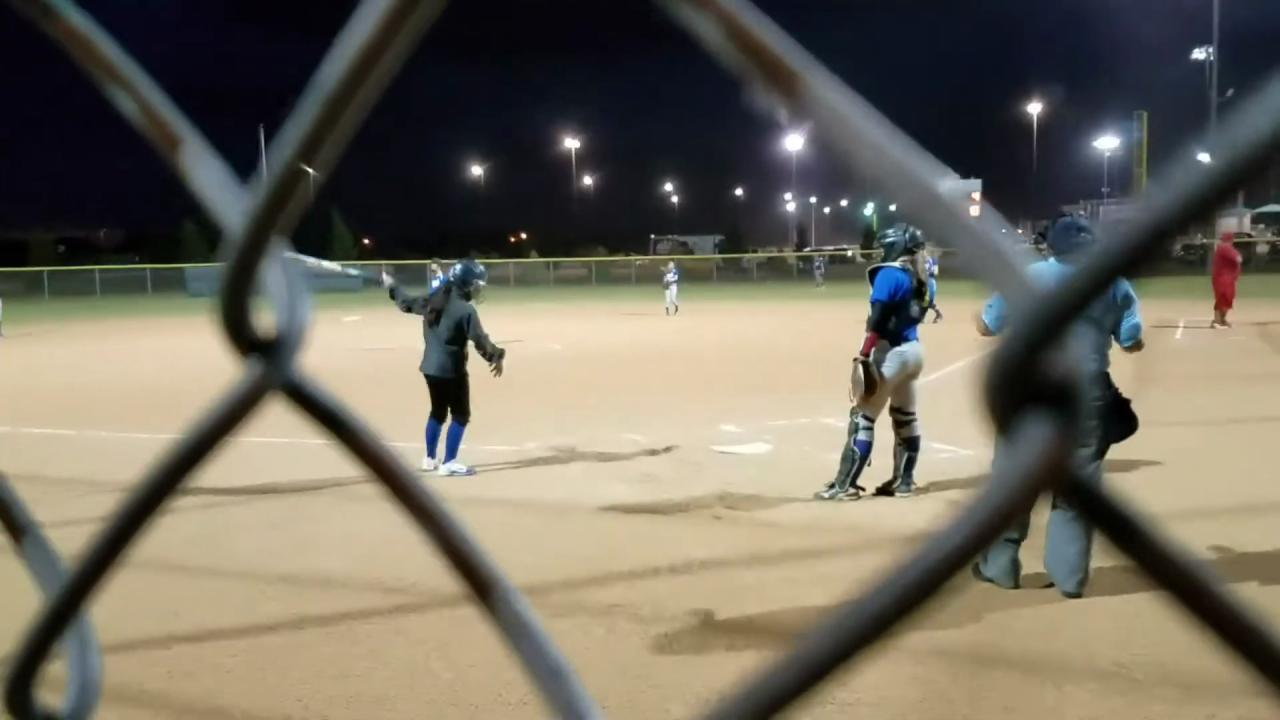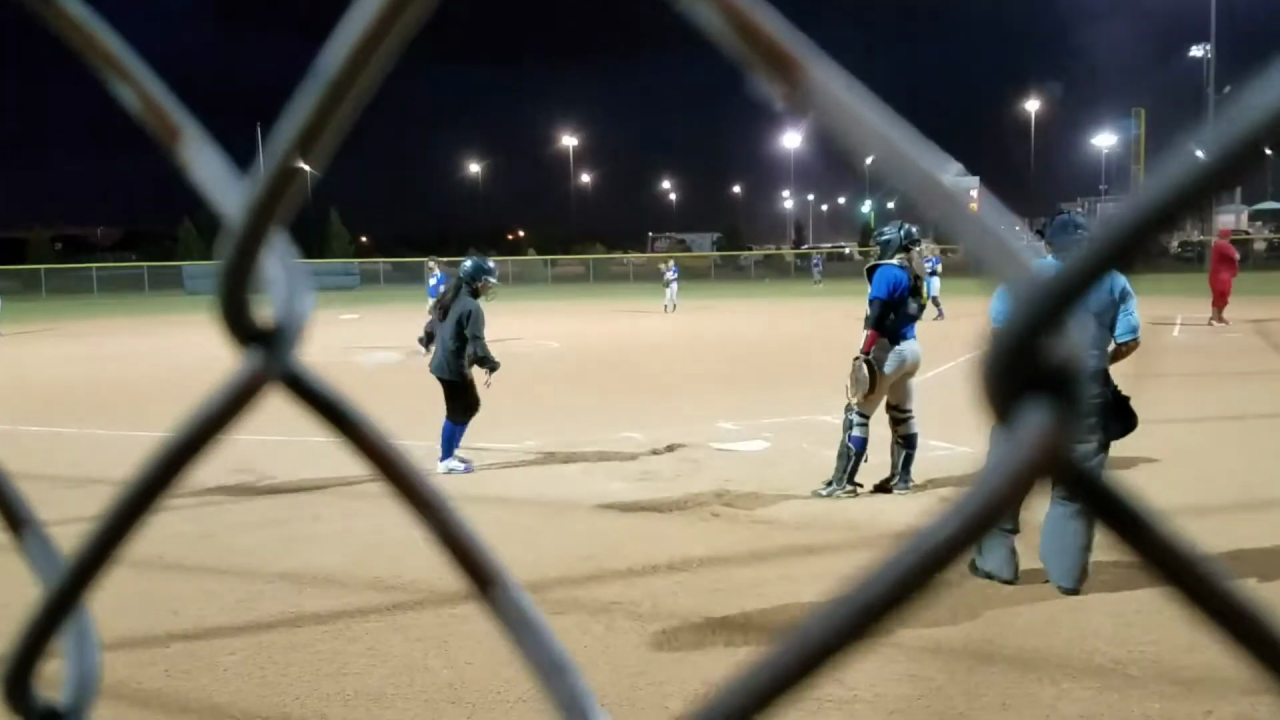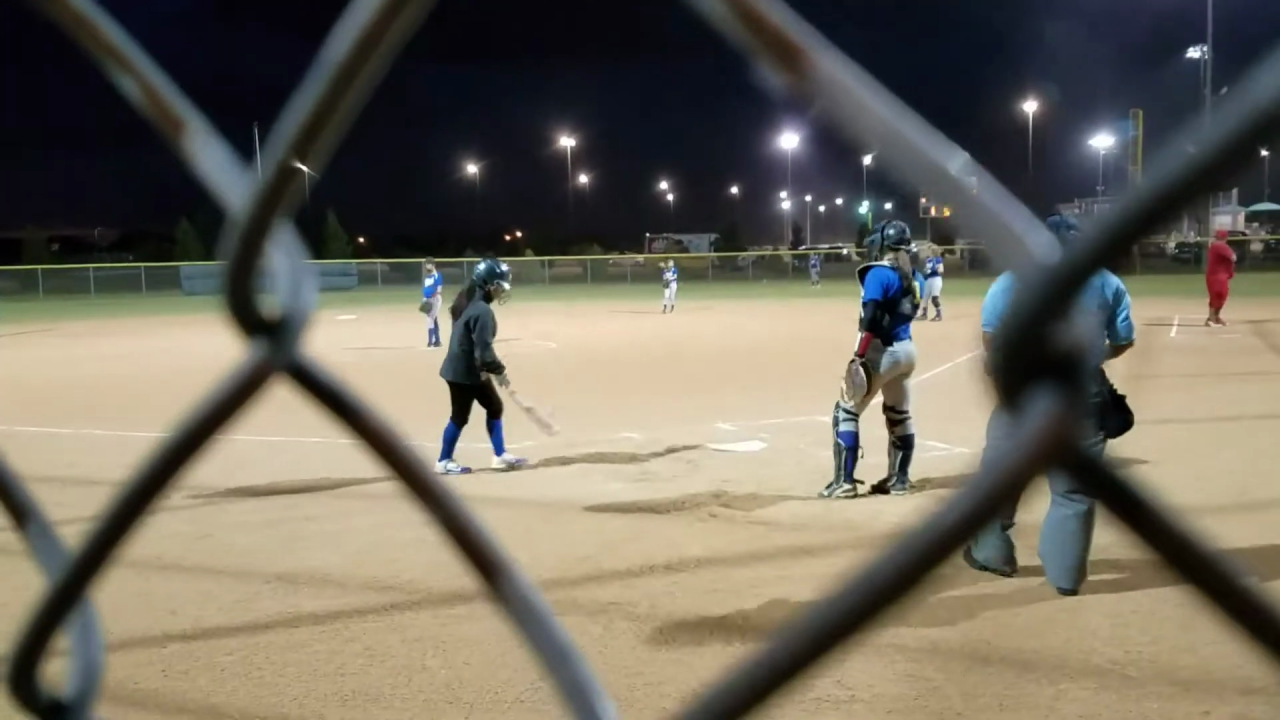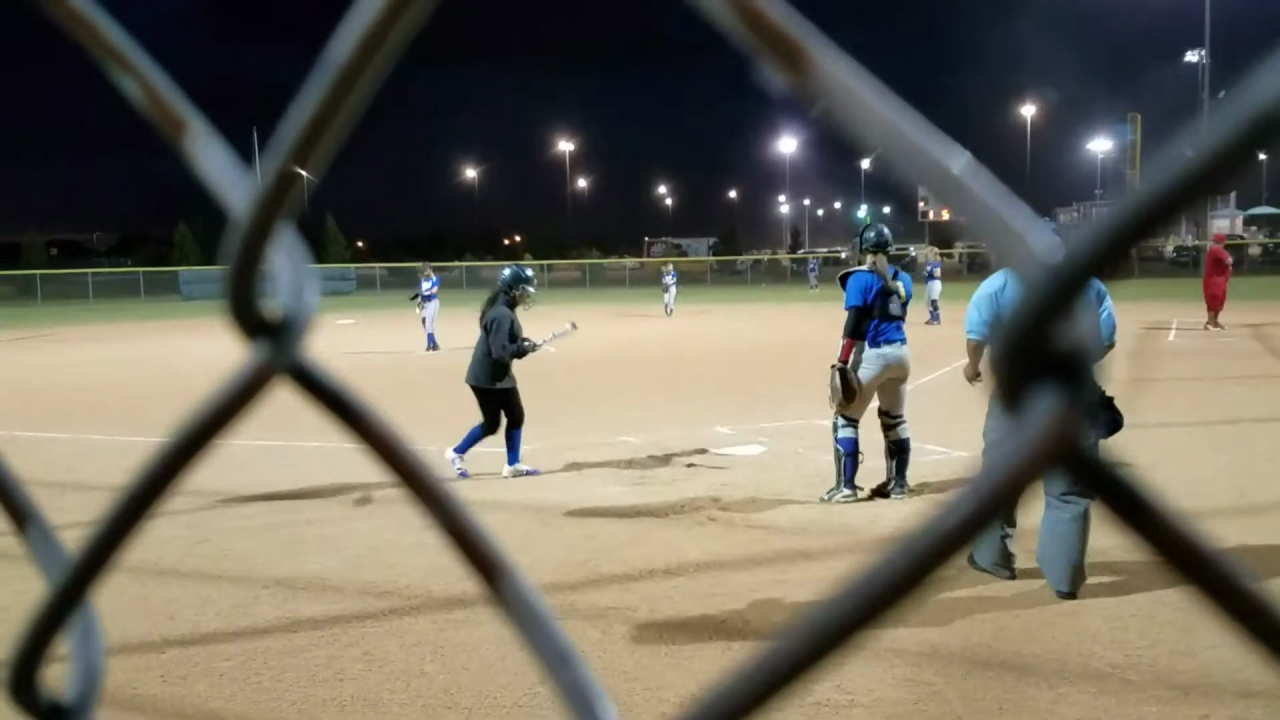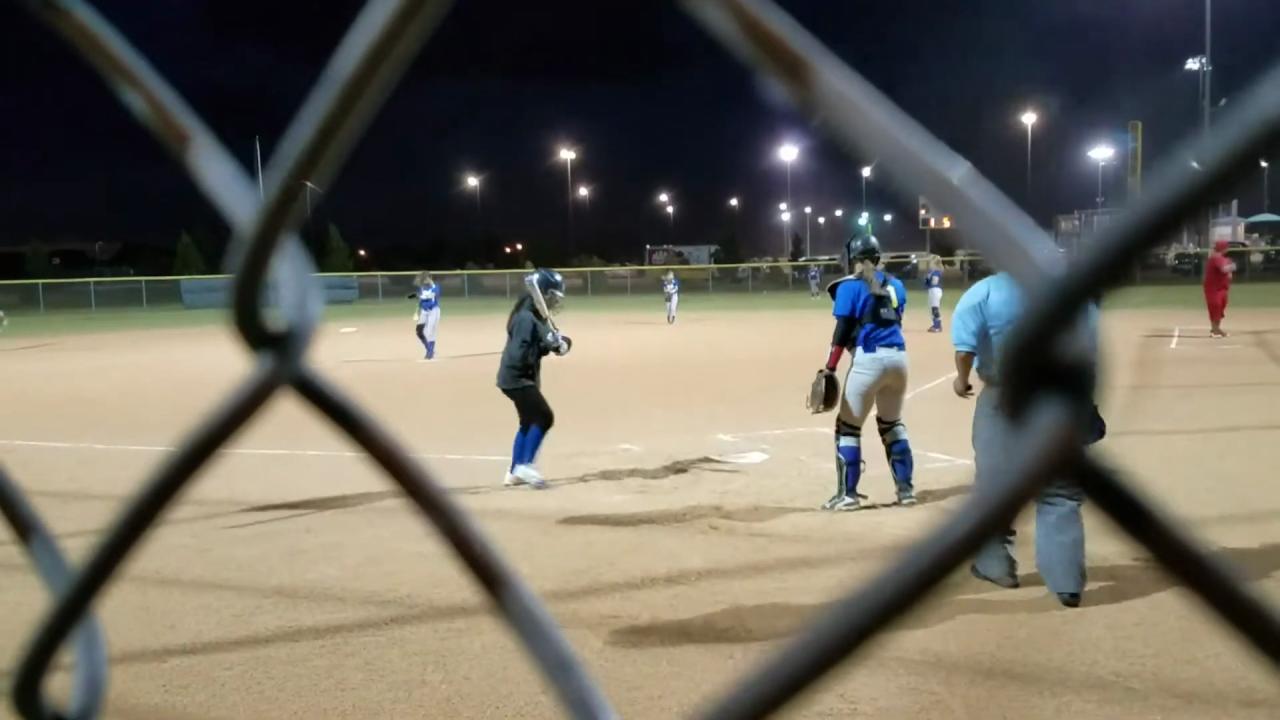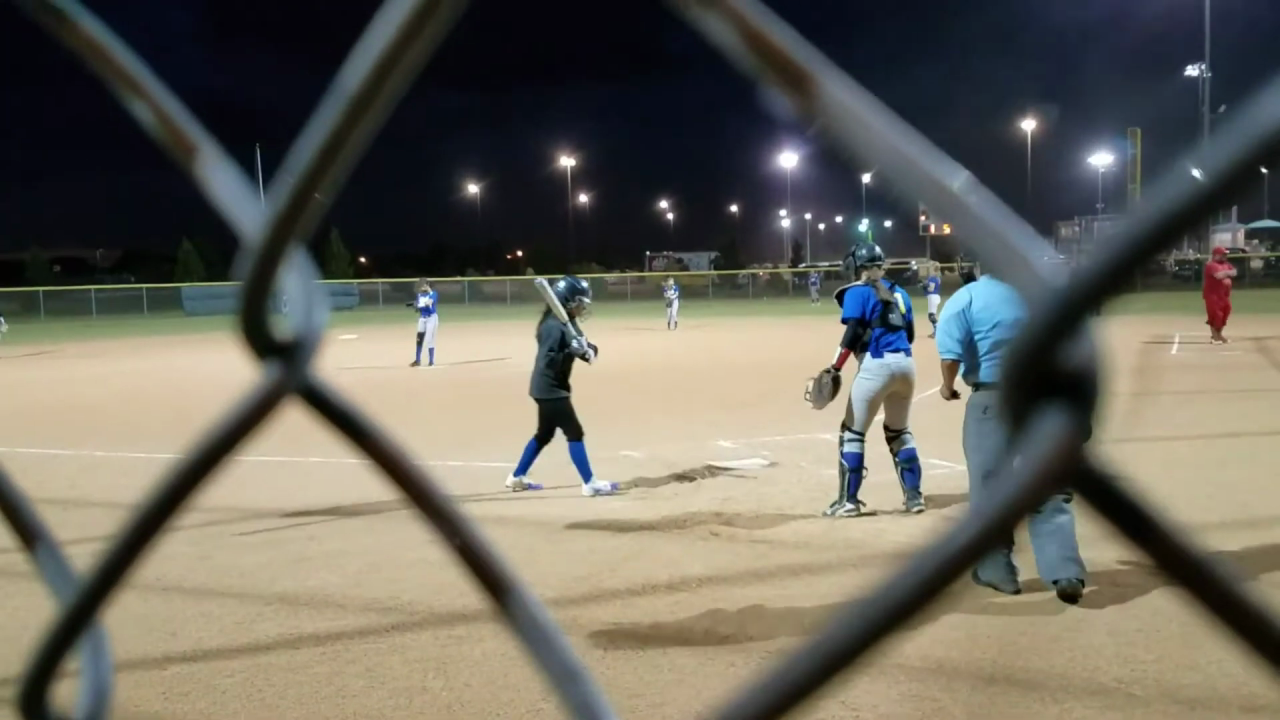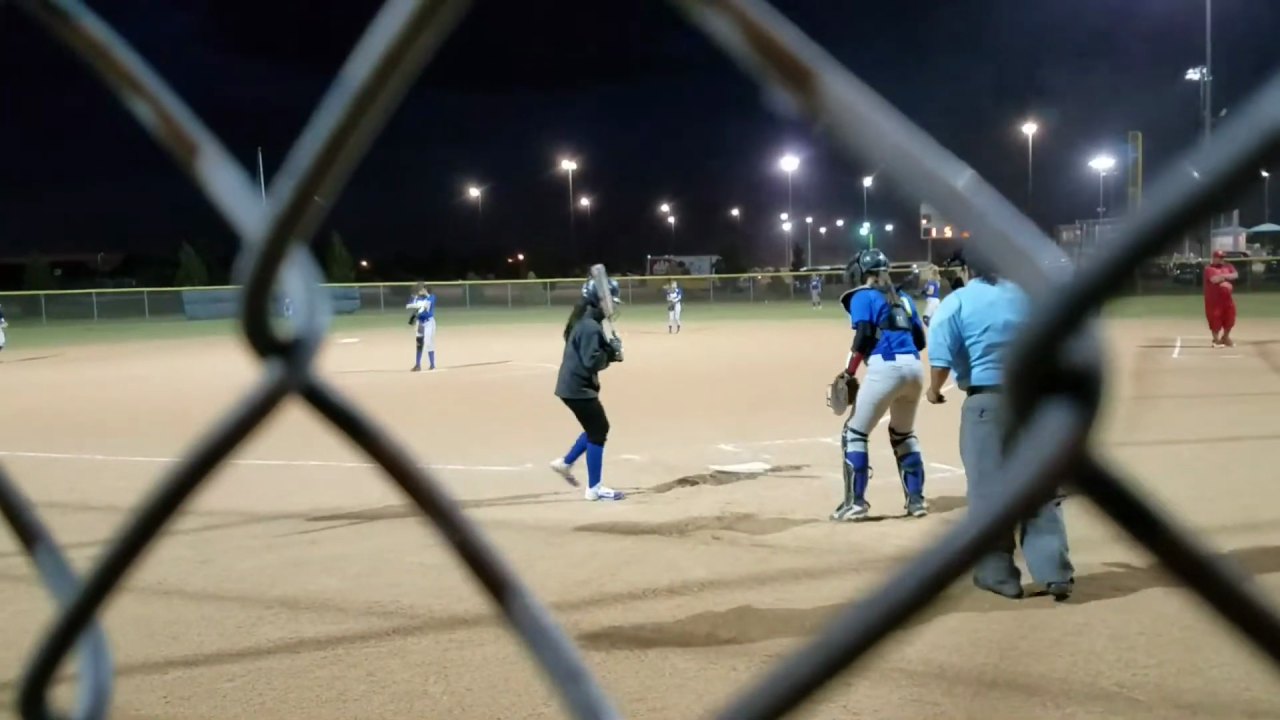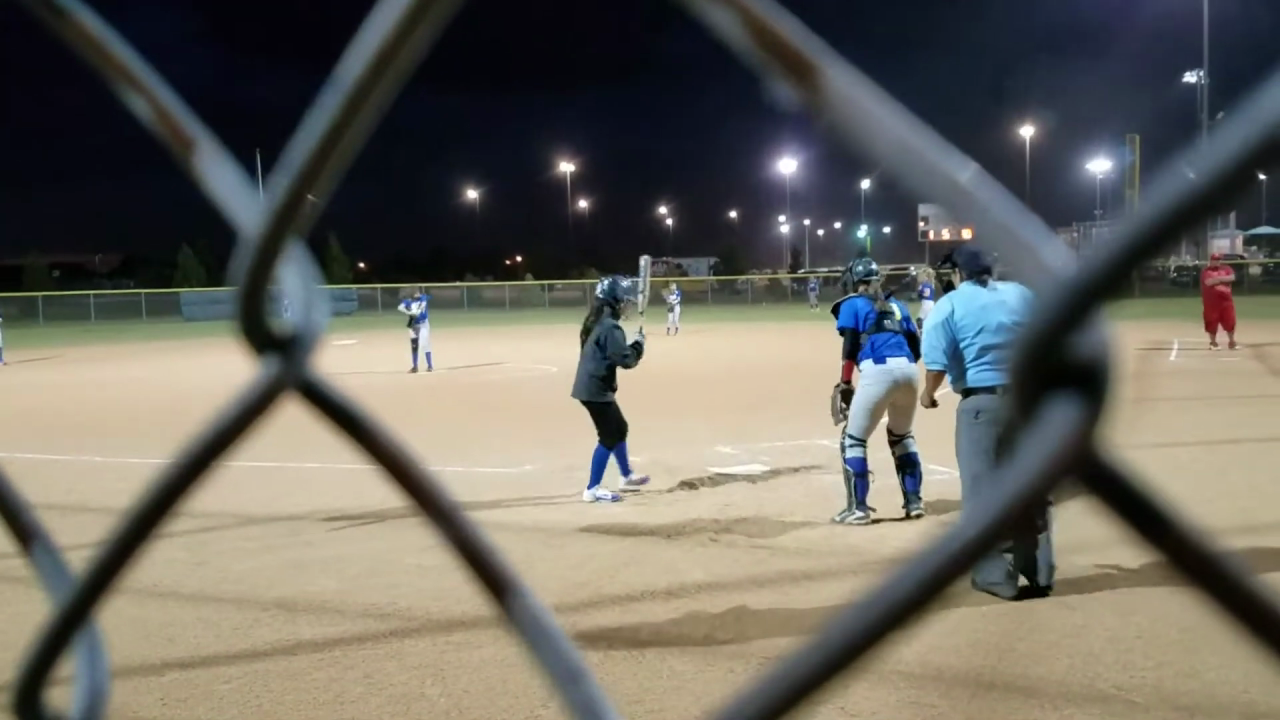
dt=0.2s
person 1, frame 1
left shoulder: (1027, 277)
right shoulder: (1115, 284)
left elbow: (987, 326)
right elbow: (1133, 342)
left wrist: (982, 320)
right hip: (1089, 394)
left ankle: (999, 566)
right ankle: (1070, 576)
person 1, frame 2
right shoulder: (1114, 282)
left elbow: (1000, 327)
right elbow: (1129, 341)
right hip: (1088, 391)
right knee: (1075, 486)
left ankle: (997, 561)
right ankle: (1067, 573)
person 1, frame 3
left shoulder: (1018, 277)
right shoulder: (1107, 282)
left elbow: (990, 328)
right elbow: (1124, 340)
right hip: (1084, 390)
right knee: (1074, 485)
left ankle: (992, 552)
right ankle: (1066, 572)
person 1, frame 4
left shoulder: (1000, 282)
right shoulder: (1089, 285)
left elbow: (976, 335)
right elbow: (1106, 339)
left wrist: (972, 365)
right knee: (1070, 488)
left ankle: (992, 555)
right ankle: (1065, 577)
person 1, frame 5
left shoulder: (982, 292)
left elbow: (965, 347)
right elbow: (1089, 343)
left wrist: (963, 379)
left hip: (1003, 397)
left knee: (996, 480)
right knee: (1060, 490)
left ankle: (995, 563)
right ankle: (1067, 581)
person 1, frame 6
left shoulder: (965, 299)
left elbow: (950, 354)
left wrist: (948, 386)
left hip: (992, 400)
left knee: (989, 484)
right knee: (1050, 491)
left ankle: (997, 571)
right ankle: (1066, 573)
person 1, frame 7
left shoulder: (956, 303)
right shoulder: (1031, 294)
left elbow: (942, 359)
left wrist: (934, 389)
left hip: (988, 402)
left knee: (990, 489)
left ankle: (999, 574)
right ankle: (1055, 573)
person 1, frame 8
left shoulder: (948, 306)
right shoulder: (1023, 295)
left elbow: (937, 363)
left wrist: (928, 393)
left hip: (983, 404)
left knee: (985, 489)
left ankle: (997, 575)
right ankle: (1038, 574)
person 2, frame 1
left shoulder: (888, 274)
right shoulder: (921, 280)
left elbow: (878, 318)
right elbow: (914, 315)
left wrist: (863, 354)
left hip: (891, 353)
right hip: (913, 351)
left knee: (863, 417)
right knee: (906, 417)
left ankle: (845, 484)
right ankle: (903, 481)
person 2, frame 2
left shoulder: (886, 272)
right shoulder: (919, 277)
left elbow: (877, 317)
right elbow: (912, 313)
left wrist: (863, 353)
left hip: (888, 351)
right hip: (910, 349)
left knee: (857, 413)
right knee: (903, 414)
left ankle: (843, 481)
right ankle: (901, 478)
person 2, frame 3
left shoulder: (878, 273)
right shoulder: (913, 277)
left elbow: (871, 319)
right elbow: (907, 313)
left wrist: (858, 356)
left hip: (882, 352)
right hip: (906, 350)
left knee: (846, 411)
right knee: (900, 415)
left ankle: (845, 481)
right ankle: (899, 479)
person 2, frame 4
left shoulder: (859, 278)
right shoulder: (903, 279)
left elbow: (854, 323)
right elbow: (897, 314)
left wrist: (841, 362)
left hip: (873, 354)
right hip: (900, 353)
left knee: (846, 419)
right knee: (895, 419)
left ankle: (846, 486)
right ankle: (897, 483)
person 2, frame 5
left shoulder: (849, 286)
right shoulder: (895, 284)
left elbow: (843, 330)
right elbow: (895, 320)
left wrist: (829, 367)
left hip: (869, 360)
right hip: (898, 358)
left knee: (848, 427)
right knee: (892, 424)
left ankle: (847, 494)
right ankle: (906, 488)
person 2, frame 6
left shoulder: (856, 291)
right shoulder: (898, 292)
left elbow: (853, 332)
right elbow: (909, 334)
left wrist: (835, 367)
left hip: (877, 366)
right hip: (905, 364)
left knee: (852, 432)
right knee: (899, 431)
left ankle: (848, 500)
right ankle: (914, 496)
person 2, frame 7
left shoulder: (863, 296)
right shoulder: (903, 298)
left elbow: (864, 336)
right elbow: (920, 340)
left wrist: (849, 372)
left hip: (885, 369)
right hip: (913, 368)
left knee: (854, 434)
right knee: (904, 434)
left ankle: (855, 503)
right ankle: (916, 501)
person 2, frame 8
left shoulder: (851, 304)
right shoulder: (896, 305)
left elbow: (851, 343)
right elbow: (915, 346)
left wrist: (844, 383)
left hip: (878, 373)
right hip: (908, 371)
left knee: (853, 440)
right knee: (902, 437)
left ankle: (858, 508)
right ankle: (914, 502)
person 3, frame 1
left shoulder: (434, 300)
right shoulder: (466, 310)
left elbow: (407, 302)
right elbow: (481, 342)
left wrist: (392, 286)
right wrist: (497, 357)
left hip: (432, 366)
right hip: (451, 369)
left knee: (438, 413)
right knee: (461, 415)
left ankle: (430, 458)
right ankle: (448, 462)
person 3, frame 2
left shoulder: (450, 299)
right shoulder: (471, 307)
left elbow: (434, 326)
right elbow: (476, 343)
right wrist: (490, 366)
left hip: (447, 363)
right hip: (454, 367)
left knee: (471, 405)
right knee: (456, 413)
left ankle: (450, 450)
right ankle: (446, 460)
person 3, frame 3
left shoulder: (469, 303)
right shoulder: (482, 311)
right elbow: (484, 350)
left wrist: (492, 369)
right wrist: (498, 369)
left hip: (473, 370)
right hip: (462, 371)
left knee: (495, 408)
right knee: (460, 417)
left ankle: (501, 456)
right ankle: (444, 462)
person 3, frame 4
left shoulder: (507, 311)
right shoulder: (501, 315)
right elbow: (500, 352)
left wrist: (525, 346)
right wrist: (525, 349)
left hip: (502, 375)
right hip: (487, 377)
left knee: (516, 416)
right knee: (491, 424)
left ankle: (513, 464)
right ankle: (457, 454)
person 3, frame 5
left shoulder: (541, 316)
right shoulder: (525, 318)
left elbow: (558, 339)
right elbow: (521, 353)
left wrist: (562, 343)
right wrist: (547, 344)
left hip: (527, 378)
right hip: (515, 378)
left knee: (529, 424)
right knee: (543, 419)
left ankle: (514, 473)
right ankle: (524, 465)
person 3, frame 6
left shoulder: (568, 325)
right shoulder: (554, 327)
left elbow: (582, 347)
right elbow: (548, 362)
left wrist: (588, 350)
right wrist: (572, 352)
left hip: (551, 388)
right hip: (550, 389)
left knee: (544, 433)
right knee: (574, 432)
left ankle: (517, 477)
right ankle: (590, 483)
person 3, frame 7
left shoulder: (584, 323)
right shoulder: (590, 328)
left elbow: (594, 354)
right elbow: (592, 362)
left wrist: (613, 349)
right wrist: (612, 349)
left hip: (576, 387)
right hip: (578, 388)
left knee: (598, 428)
right knee: (597, 433)
left ankle: (565, 462)
right ankle: (593, 488)
person 3, frame 8
left shoulder: (595, 322)
right shoulder: (610, 327)
right elbow: (627, 361)
left wrist: (633, 348)
right wrist: (639, 345)
left hip: (590, 387)
right hip: (596, 390)
left knee: (618, 429)
right knee: (609, 437)
left ankle: (627, 477)
right ankle: (592, 489)
